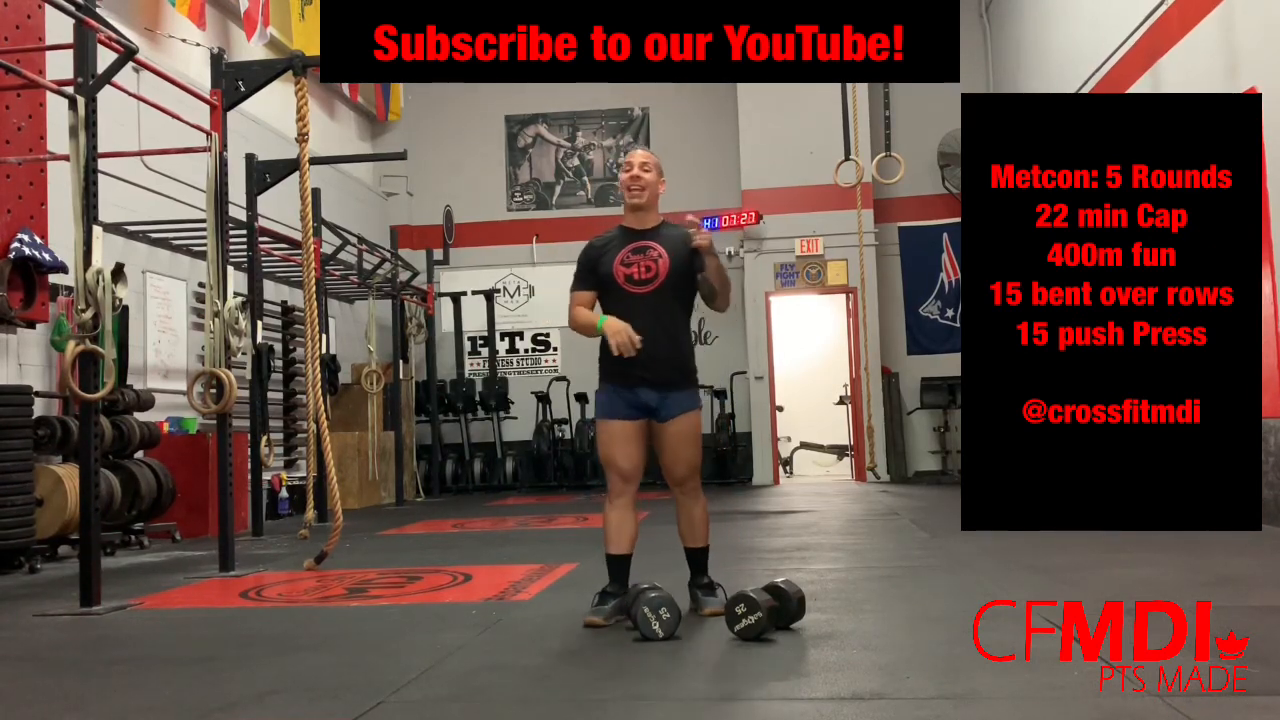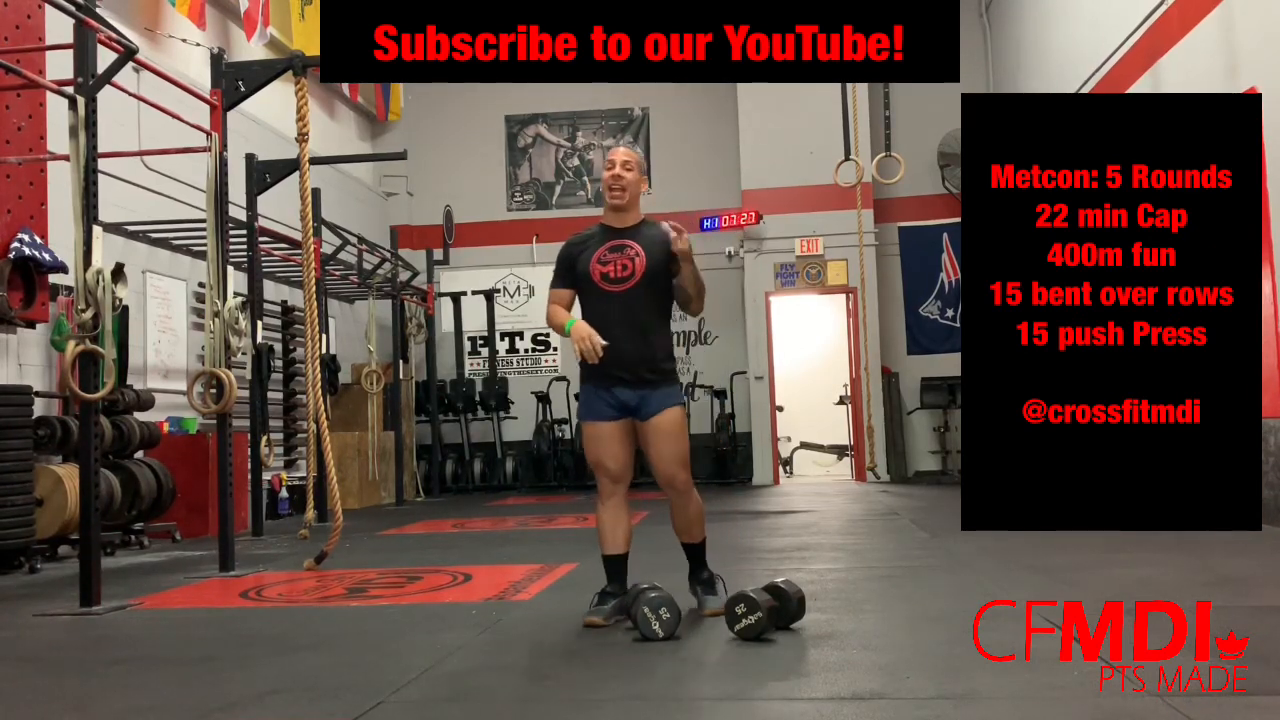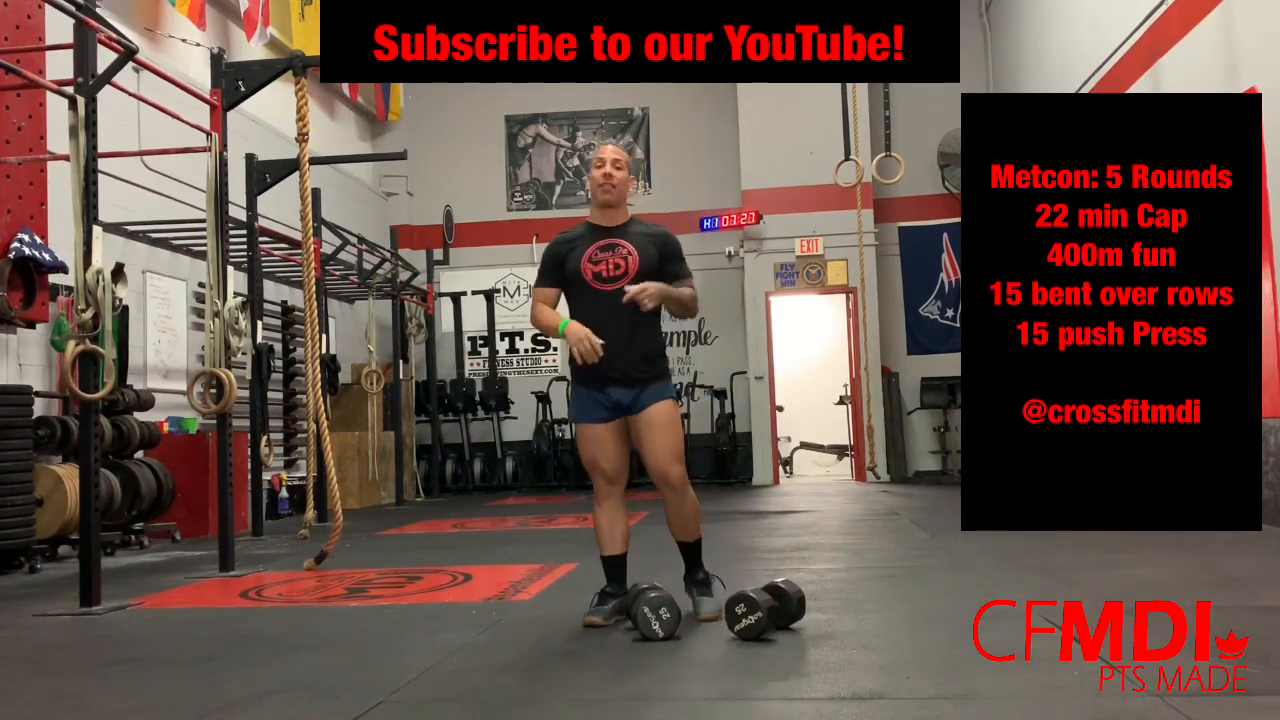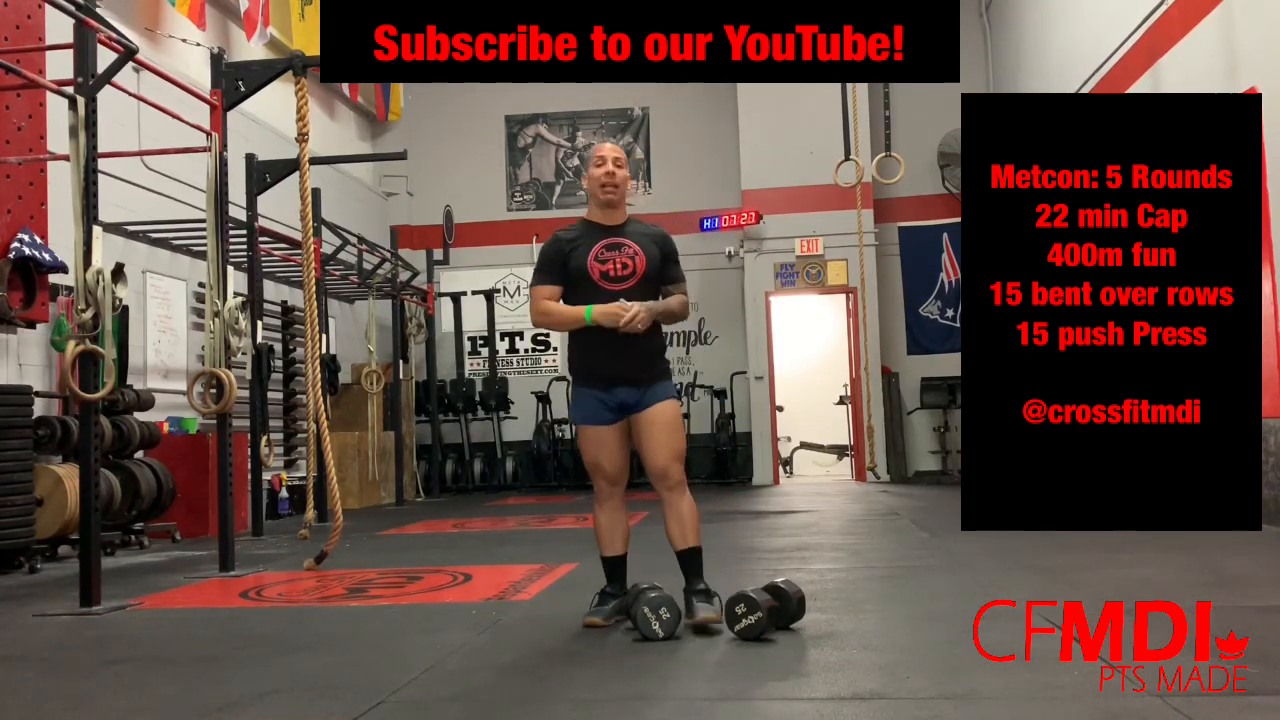
dt=0.2s
person 1, frame 1
left shoulder: (686, 241)
right shoulder: (598, 249)
left elbow: (721, 303)
right elbow: (576, 313)
left wrist: (708, 255)
right wrist: (605, 323)
left hip: (676, 385)
right hip: (619, 387)
left knee: (686, 483)
right knee: (620, 485)
left ankle: (701, 580)
right ankle: (616, 589)
person 1, frame 2
left shoulder: (666, 239)
right shoulder: (577, 247)
left elbow: (695, 306)
right elbow: (555, 308)
left wrist: (685, 260)
right wrist: (574, 325)
left hip: (657, 382)
right hip: (600, 386)
left knee: (677, 481)
right knee: (610, 485)
left ankle: (701, 573)
right ankle: (615, 590)
person 1, frame 3
left shoulder: (658, 240)
right shoulder: (563, 246)
left elbow: (690, 307)
right elbow: (539, 309)
left wrist: (665, 291)
right wrist: (568, 325)
left hip: (650, 381)
right hip: (592, 387)
left knee: (672, 478)
right knee: (607, 486)
left ankle: (697, 574)
right ankle: (615, 590)
person 1, frame 4
left shoulder: (656, 239)
right shoulder: (562, 244)
left elbow: (682, 303)
right elbow: (540, 310)
left wrist: (653, 309)
right wrist: (596, 313)
left hip: (652, 382)
right hip: (594, 387)
left knee: (671, 479)
right knee: (607, 487)
left ankle: (696, 586)
right ankle: (615, 590)
